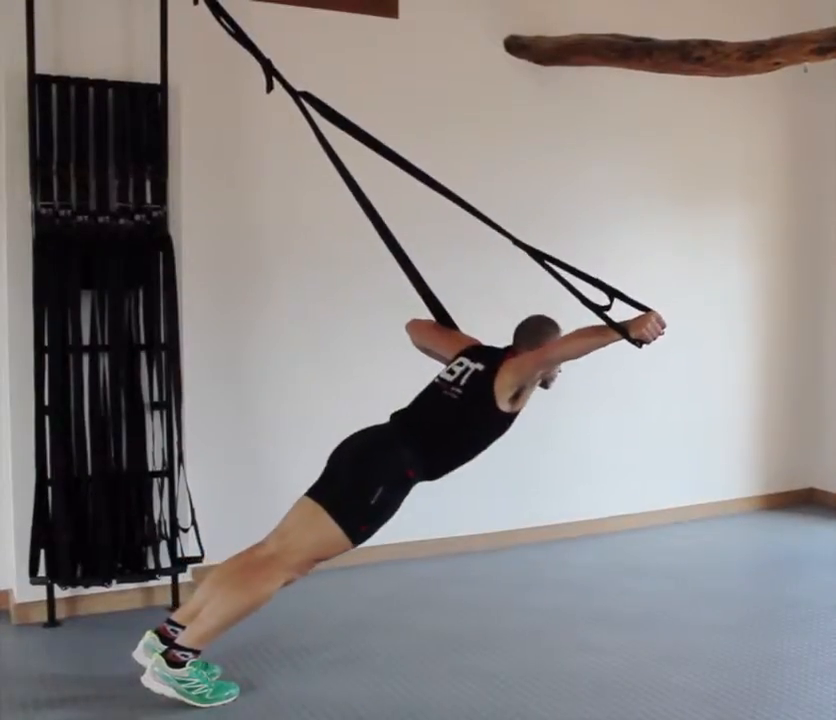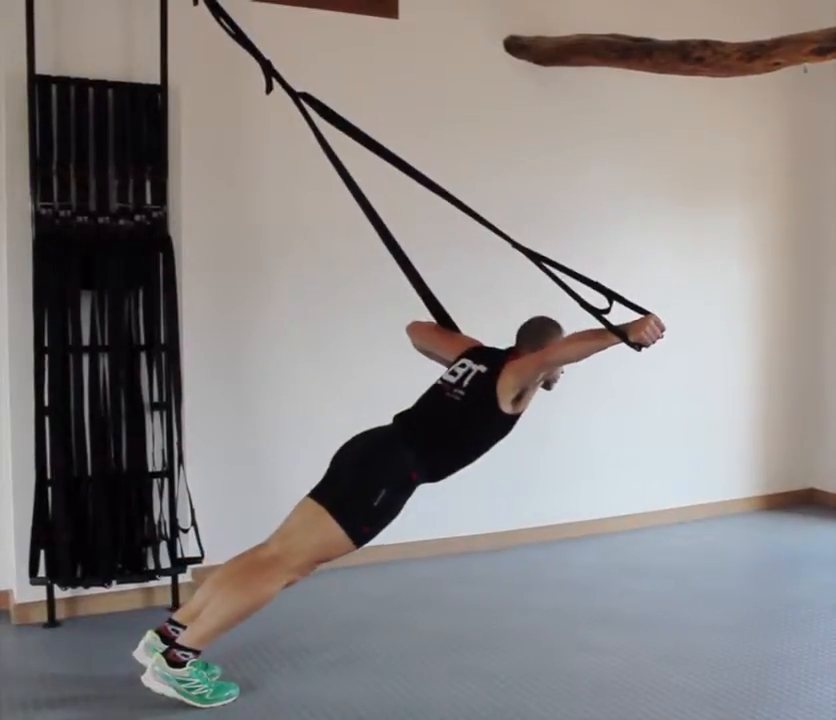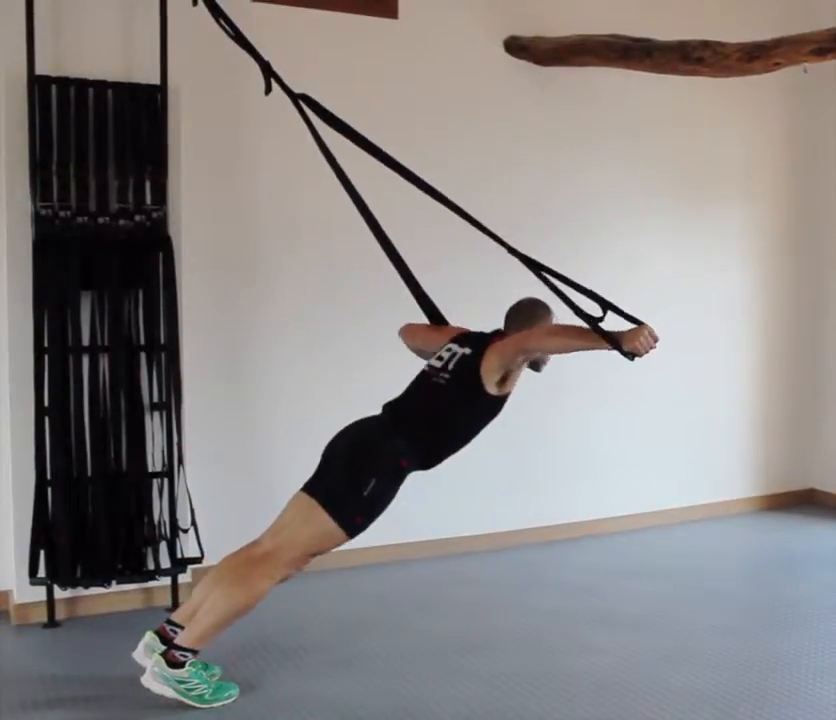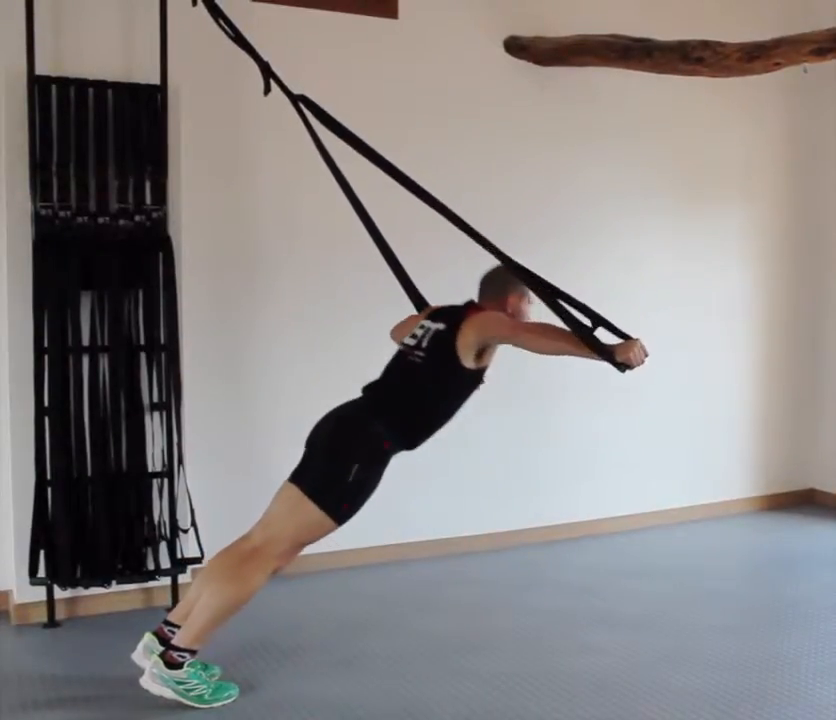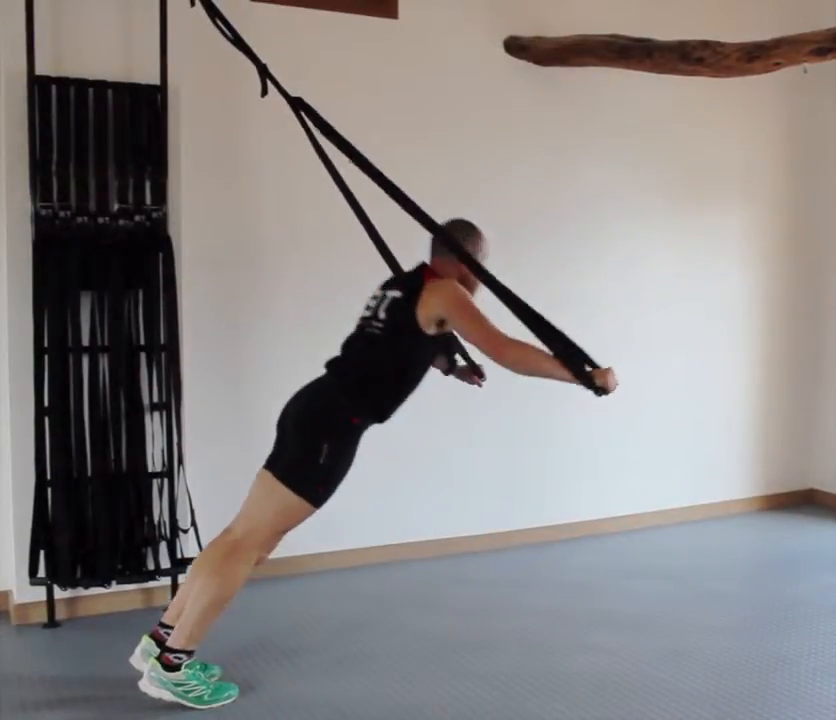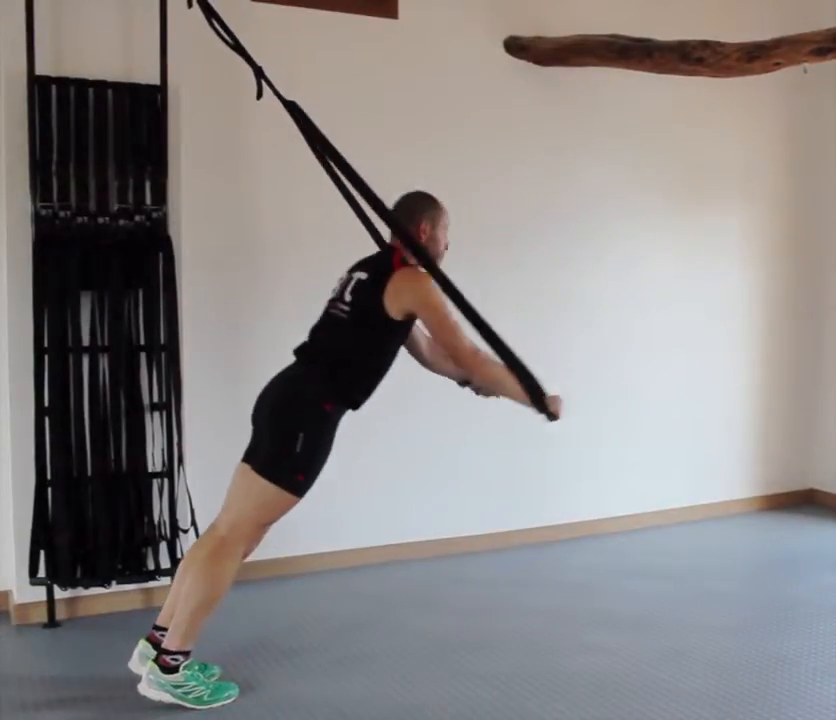
dt=0.3s
person 1, frame 1
left shoulder: (473, 352)
right shoulder: (516, 373)
left elbow: (416, 326)
right elbow: (560, 348)
right wrist: (627, 330)
left hip: (368, 450)
right hip: (386, 468)
left knee: (277, 551)
right knee: (284, 559)
left ankle: (167, 635)
right ankle: (177, 660)
person 1, frame 2
left shoulder: (476, 353)
right shoulder: (517, 375)
left elbow: (416, 328)
right elbow: (557, 351)
right wrist: (626, 332)
left hip: (372, 453)
right hip: (389, 471)
left knee: (279, 552)
right knee: (286, 562)
left ankle: (168, 634)
right ankle: (177, 659)
person 1, frame 3
left shoulder: (465, 340)
right shoulder: (503, 356)
left elbow: (408, 332)
right elbow: (545, 337)
right wrist: (618, 340)
left hip: (363, 443)
right hip: (379, 461)
left knee: (274, 548)
right knee: (279, 556)
left ankle: (167, 635)
right ankle: (176, 661)
person 1, frame 4
left shoulder: (443, 316)
right shoulder: (484, 324)
left elbow: (398, 331)
right elbow: (533, 336)
right wrist: (614, 352)
left hip: (347, 429)
right hip: (361, 446)
left knee: (265, 543)
right knee: (269, 548)
left ankle: (164, 639)
right ankle: (174, 663)
person 1, frame 5
left shoulder: (402, 285)
right shoulder: (443, 293)
right elbow: (505, 351)
left wrist: (449, 365)
right wrist: (586, 375)
left hip: (318, 408)
right hip: (332, 423)
left knee: (247, 534)
right knee: (251, 539)
left ankle: (162, 641)
right ankle: (171, 663)
person 1, frame 6
left shoulder: (372, 270)
right shoulder: (413, 282)
left elbow: (418, 344)
right elbow: (468, 355)
left wrist: (468, 380)
right wrist: (536, 399)
left hip: (292, 398)
right hip: (307, 411)
left knee: (231, 530)
right knee: (235, 535)
left ankle: (158, 645)
right ankle: (168, 667)
